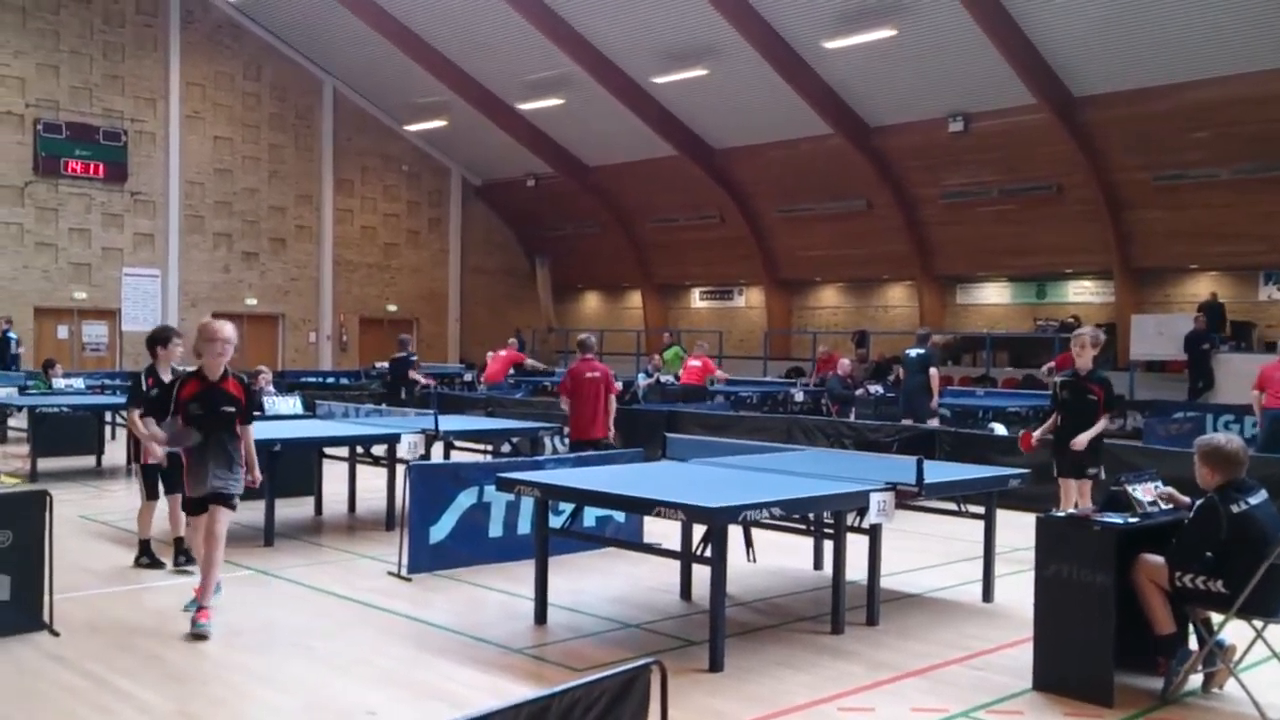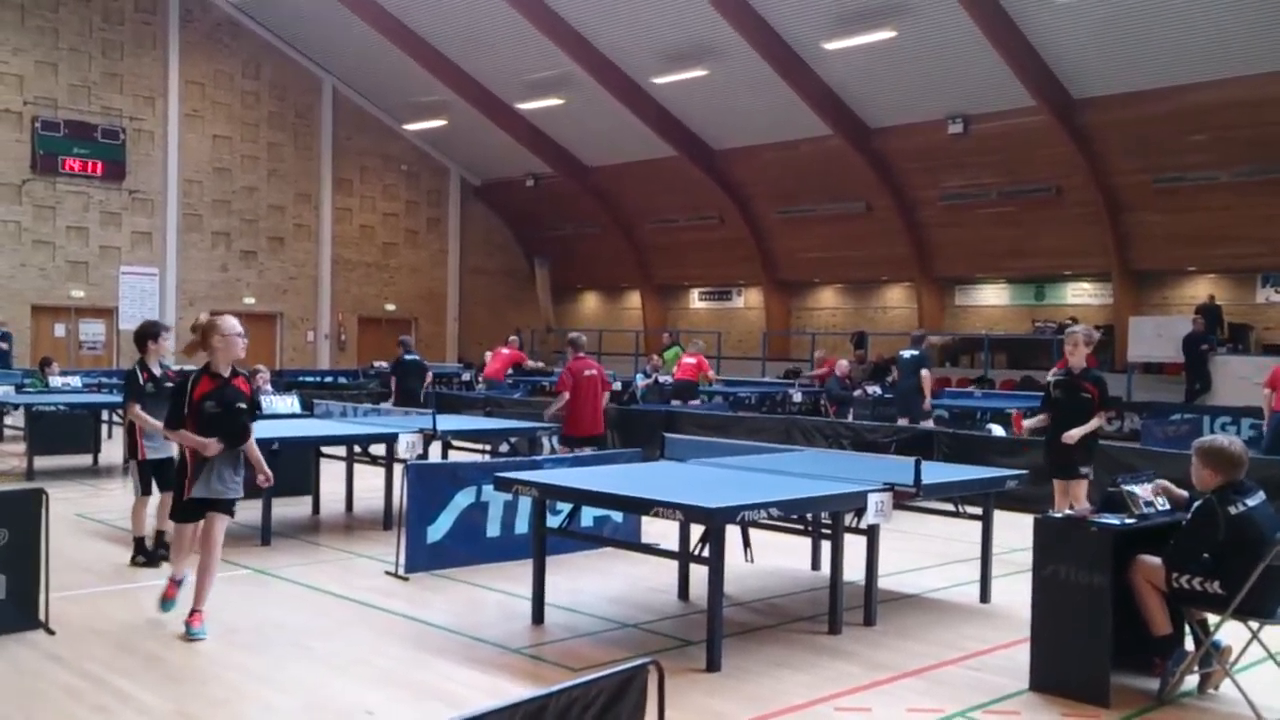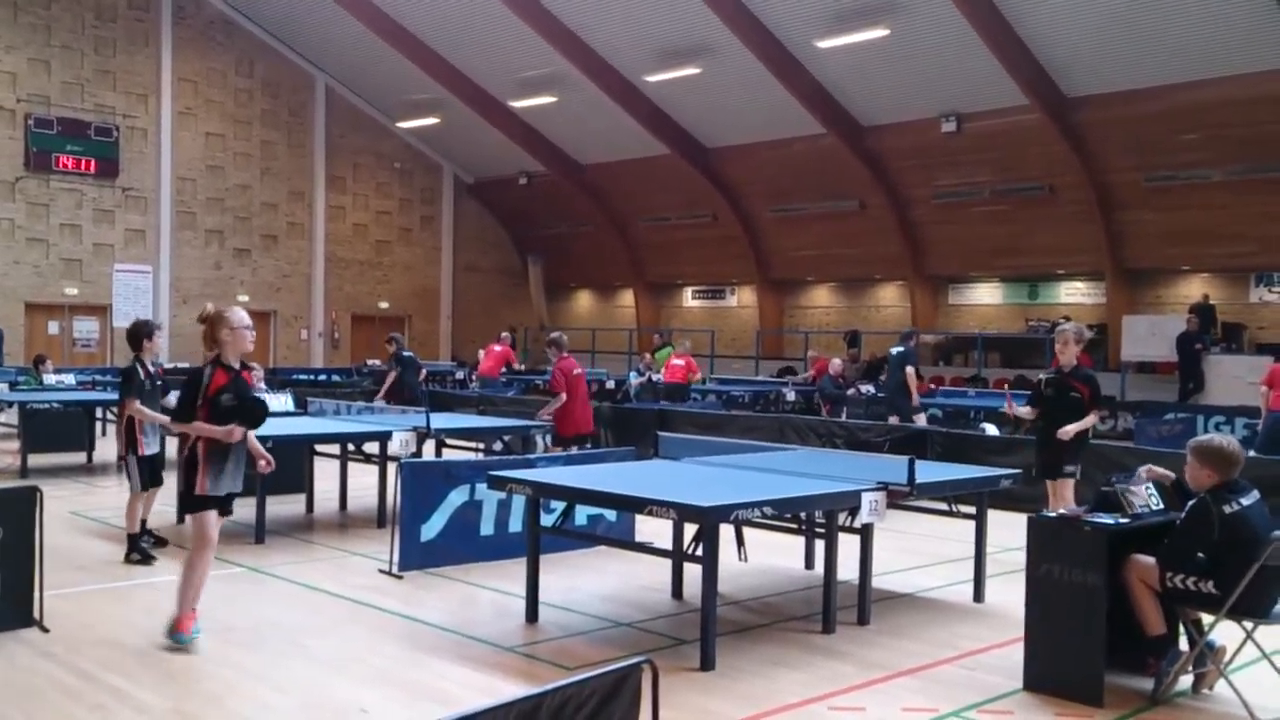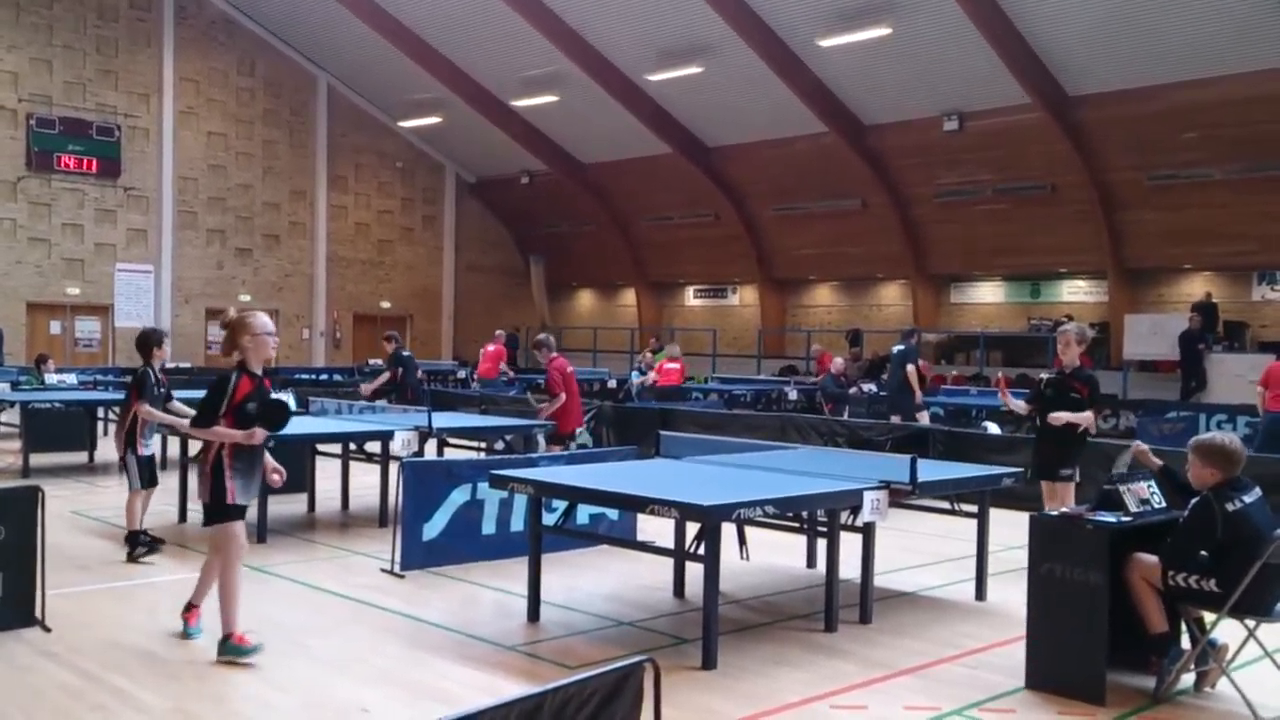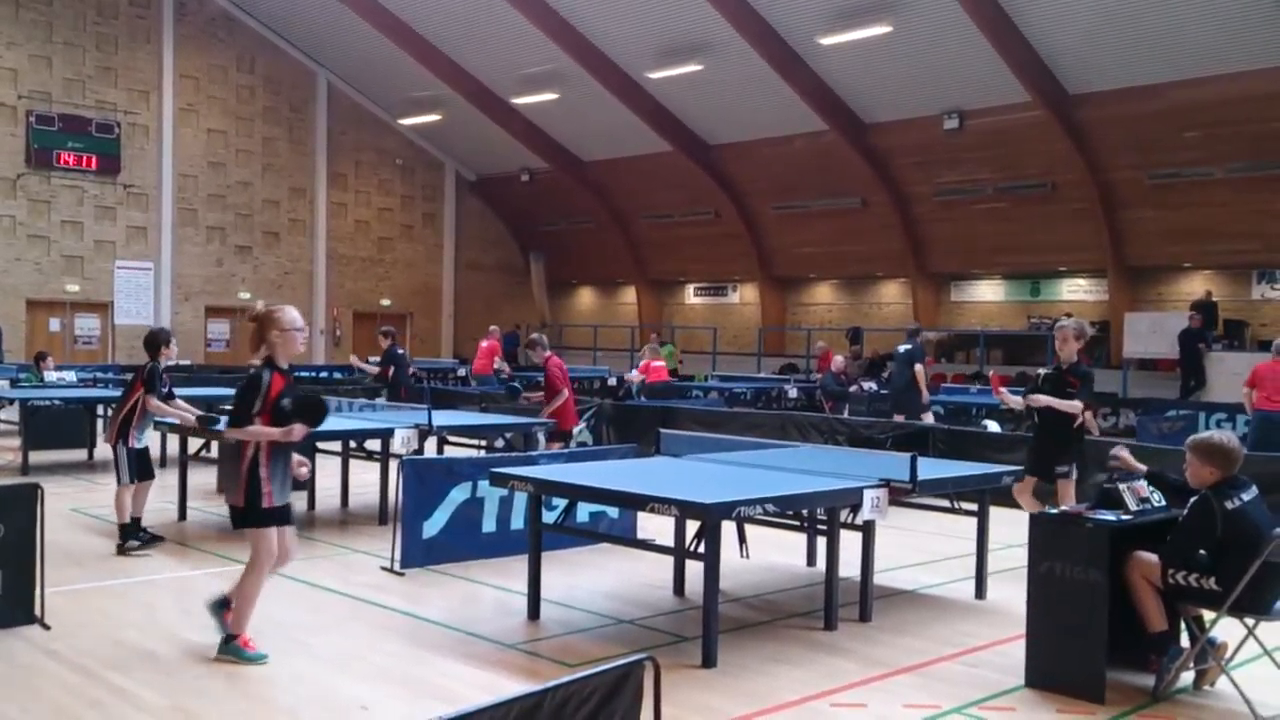
dt=0.2s
person 1, frame 1
left shoulder: (239, 386)
right shoulder: (183, 385)
right elbow: (153, 418)
left wrist: (253, 464)
right wrist: (154, 435)
left hip: (228, 471)
right hip: (195, 470)
left knee: (216, 534)
right knee: (200, 535)
left ankle: (202, 610)
right ankle: (211, 583)
person 1, frame 2
left shoulder: (244, 384)
right shoulder: (192, 383)
right elbow: (171, 429)
left wrist: (259, 464)
right wrist: (199, 442)
left hip: (229, 475)
right hip: (195, 473)
left knee: (214, 543)
right knee: (184, 543)
left ankle: (196, 613)
right ankle: (175, 579)
person 1, frame 3
left shoulder: (247, 375)
right shoulder: (204, 375)
right elbow: (179, 422)
left wrist: (257, 450)
right wrist: (220, 432)
left hip: (230, 471)
right hip: (201, 466)
left knee: (206, 542)
right knee: (207, 538)
left ankle: (188, 610)
right ankle: (181, 618)
person 1, frame 4
left shoulder: (263, 383)
right shoulder: (230, 381)
right elbow: (198, 427)
left wrist: (266, 461)
right wrist: (242, 436)
left hip: (245, 478)
right hip: (221, 476)
left knee: (222, 550)
right knee: (235, 550)
left ankle: (193, 607)
right ankle: (231, 638)
person 1, frame 5
left shoulder: (285, 377)
right shoulder: (260, 378)
right elbow: (234, 429)
left wrist: (290, 456)
right wrist: (282, 434)
left hip: (276, 480)
right hip: (255, 479)
left knee: (284, 553)
right knee: (265, 556)
left ankle: (226, 602)
right ankle: (233, 639)
person 2, frame 1
left shoulder: (1213, 506)
right shoulder: (1255, 491)
left elbow: (1177, 558)
right wrist: (1184, 502)
left hip: (1244, 593)
left knee: (1143, 566)
right knee: (1188, 573)
left ankle: (1176, 656)
right ankle: (1211, 648)
person 2, frame 2
left shoulder: (1210, 509)
right shoulder: (1252, 492)
left elbow: (1174, 558)
right wrist: (1176, 495)
left hip: (1241, 594)
left knee: (1140, 567)
right knee: (1186, 571)
left ankle: (1172, 656)
right ankle: (1208, 649)
person 2, frame 3
left shoulder: (1205, 508)
right shoulder: (1246, 491)
left elbow: (1168, 558)
right wrist: (1166, 477)
left hip: (1236, 594)
left knee: (1134, 566)
right knee: (1180, 571)
left ankle: (1167, 657)
right ankle: (1202, 649)
person 2, frame 4
left shoulder: (1207, 506)
right shoulder: (1247, 489)
left elbow: (1172, 556)
right elbow: (1189, 486)
right wrist: (1154, 464)
left hip: (1238, 592)
left knee: (1136, 565)
right knee: (1182, 569)
left ankle: (1169, 655)
right ankle: (1204, 648)
person 2, frame 5
left shoulder: (1207, 504)
right shoulder: (1244, 487)
left elbow: (1170, 555)
right elbow: (1181, 489)
right wrist: (1138, 468)
left hip: (1238, 591)
left knee: (1136, 563)
right knee: (1179, 570)
left ankle: (1168, 654)
right ankle: (1203, 645)
person 3, frame 1
left shoulder: (181, 380)
right shoulder: (142, 380)
right elbow: (133, 417)
right wrist: (151, 444)
left hip: (174, 451)
right hip: (149, 452)
left knee: (176, 498)
right knee: (150, 501)
left ankle: (181, 551)
right ankle: (144, 552)
person 3, frame 2
left shoulder: (168, 374)
right shoulder: (135, 375)
right elbow: (134, 412)
right wrist: (165, 429)
left hip: (164, 446)
right hip: (141, 446)
left knee: (168, 493)
right knee: (143, 496)
left ankle: (160, 544)
right ankle: (139, 550)
person 3, frame 3
left shoulder: (154, 371)
right shoulder: (133, 371)
left elbow: (165, 400)
right elbow: (133, 407)
right wrist: (167, 421)
left hip: (152, 440)
right hip: (135, 441)
left knee: (153, 486)
right knee: (138, 491)
left ankle: (141, 530)
right ankle: (133, 547)
person 3, frame 4
left shoulder: (159, 377)
right shoulder: (145, 375)
left elbow: (171, 404)
right elbow: (142, 410)
left wrist: (198, 416)
right wrist: (176, 423)
left hip: (145, 441)
right hip: (132, 441)
left knee: (150, 486)
right knee: (138, 490)
left ankle: (135, 532)
right ankle: (134, 545)
person 3, frame 5
left shoulder: (161, 375)
right shoulder: (152, 370)
left elbow: (174, 402)
right elbow: (151, 404)
left wrist: (201, 415)
right wrist: (182, 417)
left hip: (137, 435)
right hip: (124, 433)
left knee: (146, 480)
right knee: (127, 484)
left ankle: (135, 528)
right ankle: (125, 538)
person 4, frame 1
left shoulder: (1102, 382)
right shoulder: (1062, 380)
left elbow: (1105, 418)
left wrist: (1088, 435)
right wrist: (1040, 432)
left hip: (1089, 447)
right hip: (1064, 444)
left knee: (1083, 495)
right knee: (1067, 495)
person 4, frame 2
left shoulder: (1096, 380)
right shoulder: (1055, 379)
left elbow: (1101, 417)
right elbow: (1047, 415)
left wrist: (1080, 431)
right wrist: (1029, 423)
left hip: (1082, 445)
right hip: (1056, 444)
left knee: (1078, 497)
right knee: (1061, 496)
person 4, frame 3
left shoulder: (1087, 379)
right shoulder: (1046, 378)
left elbow: (1094, 415)
right elbow: (1033, 411)
left wrist: (1075, 427)
right wrist: (1016, 410)
left hip: (1071, 445)
right hip: (1047, 443)
left knee: (1065, 496)
right knee: (1053, 497)
person 4, frame 4
left shoulder: (1088, 380)
right shoulder: (1047, 379)
left elbow: (1090, 416)
right elbow: (1027, 407)
left wrist: (1068, 416)
right wrist: (1010, 401)
left hip: (1070, 446)
right hip: (1044, 444)
left knee: (1065, 501)
right knee: (1049, 499)
person 4, frame 5
left shoulder: (1085, 376)
right shoulder: (1044, 375)
left elbow: (1079, 406)
right elbow: (1024, 403)
left wrist: (1049, 400)
right wrist: (1007, 397)
left hip: (1066, 434)
right hip: (1041, 439)
left knee: (1066, 500)
right knee: (1020, 491)
